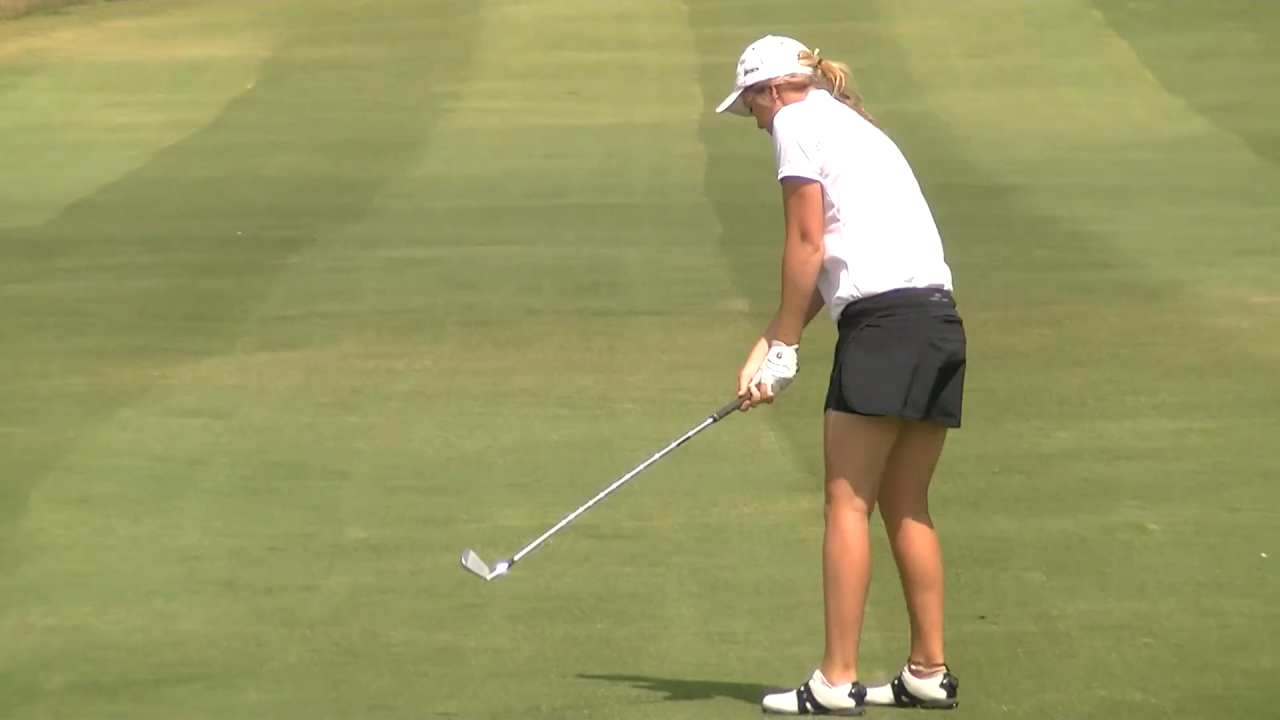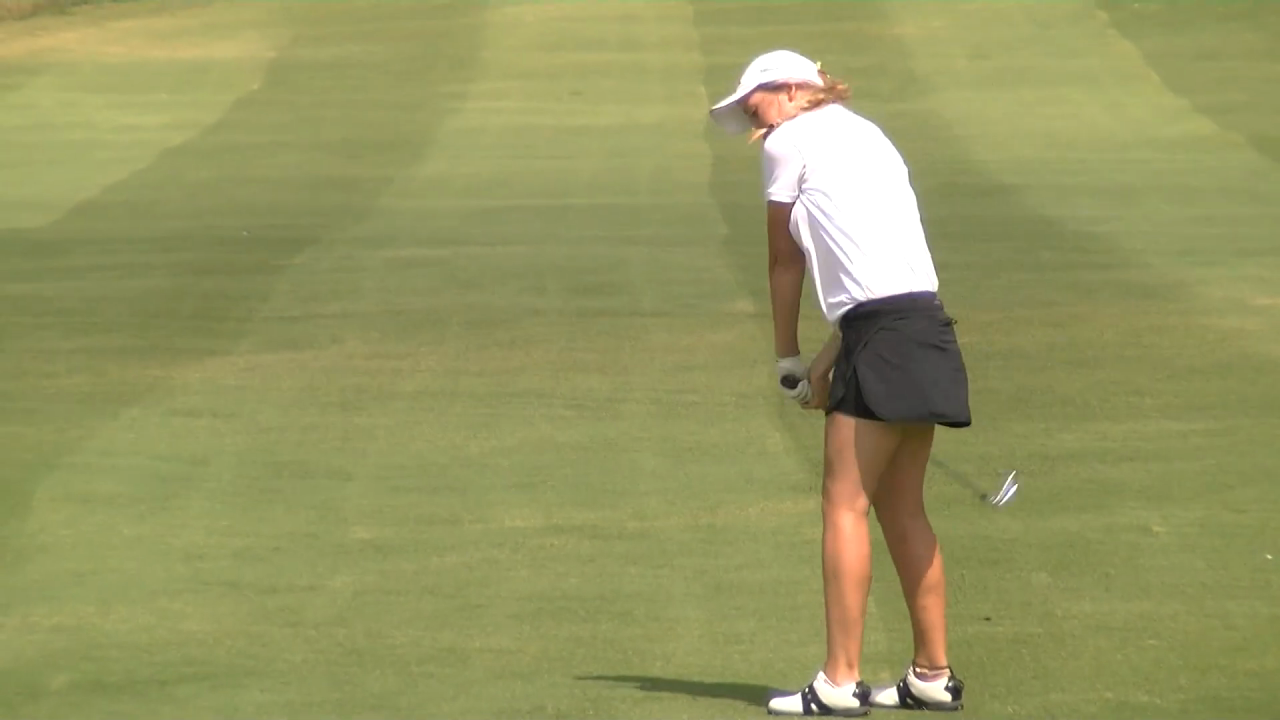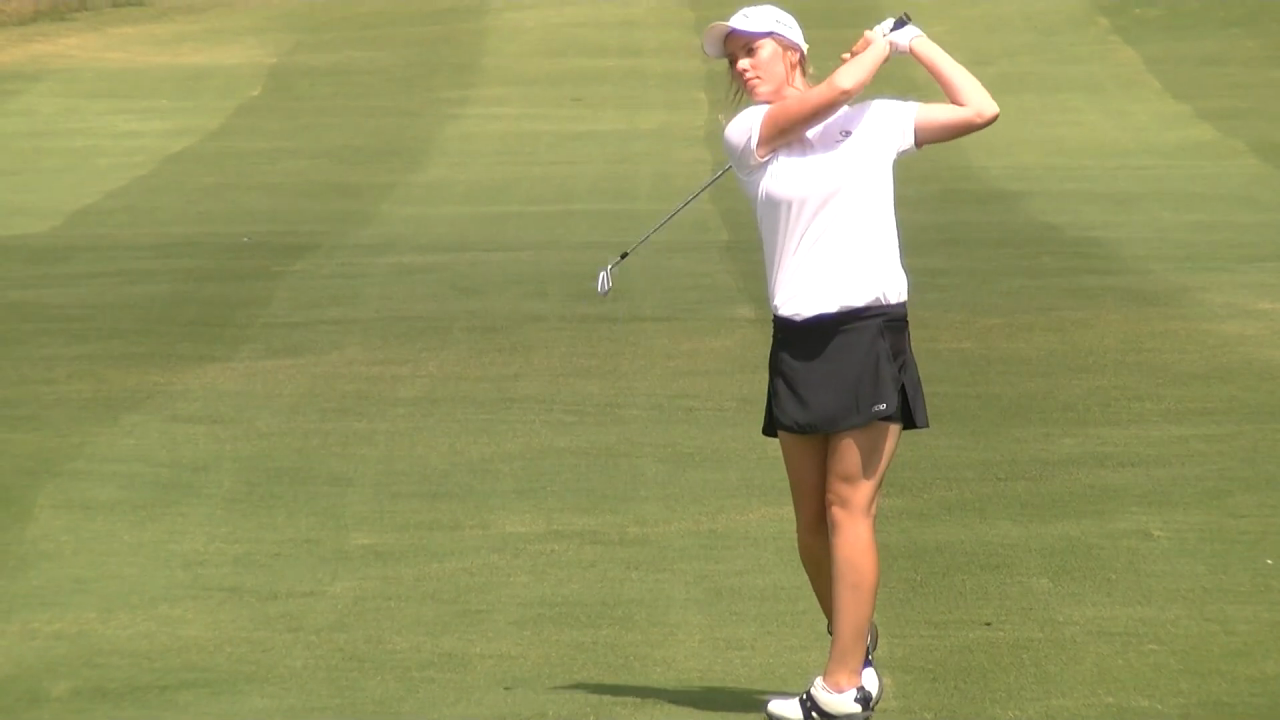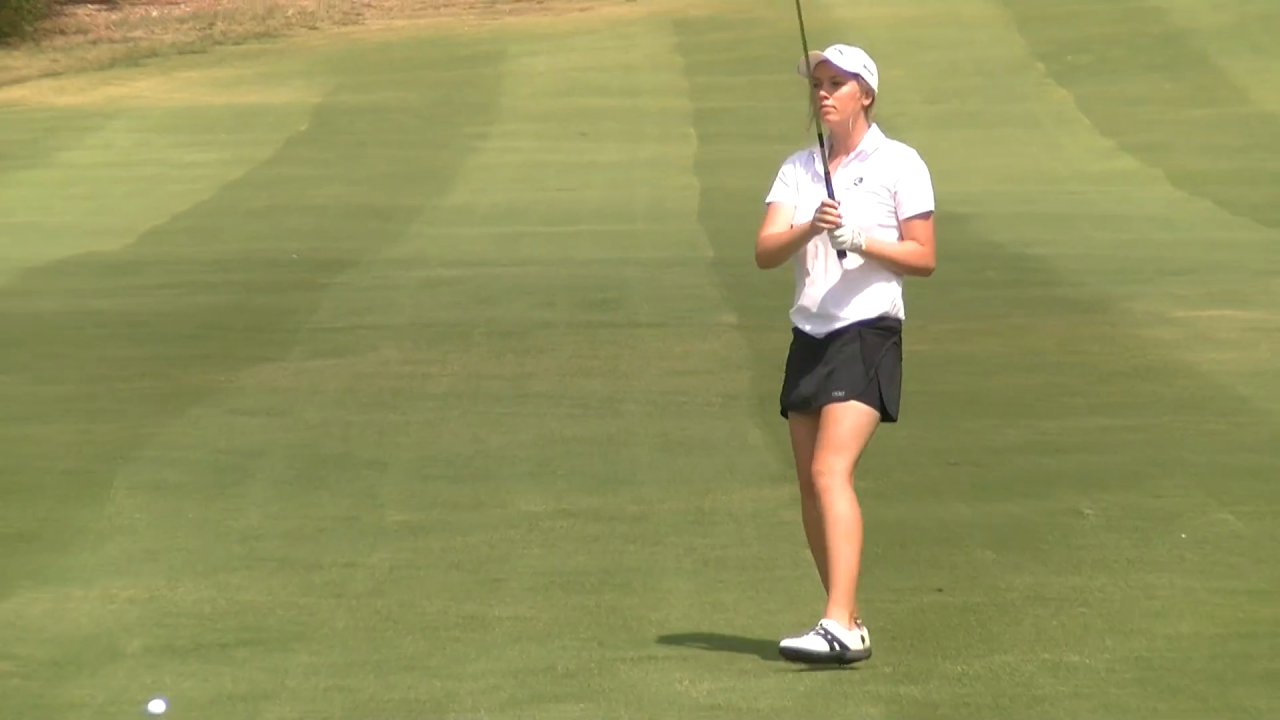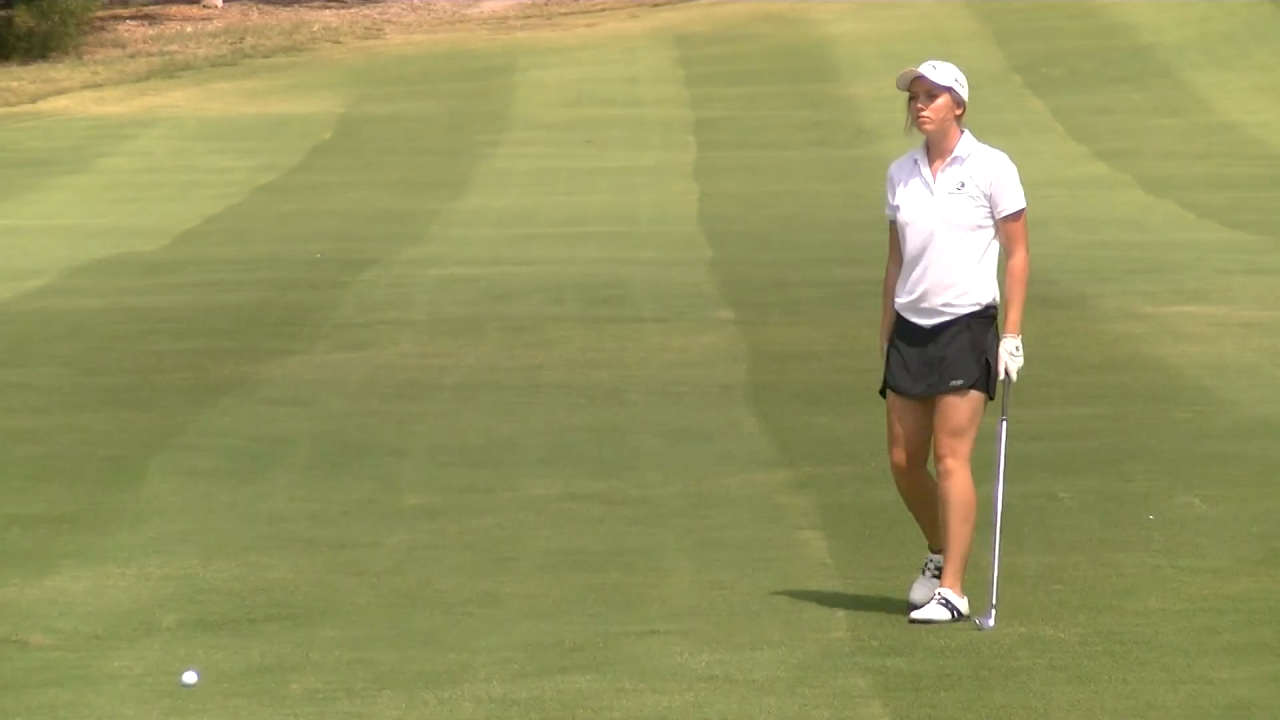
dt=1s
person 1, frame 1
left shoulder: (794, 129)
right shoulder: (861, 126)
left elbow: (805, 251)
left wrist: (782, 338)
right wrist: (770, 344)
left hip: (884, 323)
right hip: (939, 322)
left knee: (847, 501)
right knee: (905, 504)
person 1, frame 2
left shoulder: (788, 146)
right shoulder: (869, 147)
left elbow: (786, 272)
left wrist: (788, 353)
right wrist: (829, 358)
left hip: (891, 333)
right hip: (917, 333)
left knee: (844, 506)
right knee: (899, 508)
person 1, frame 3
left shoulder: (876, 122)
right shoulder: (745, 134)
left elbow: (980, 112)
right elbow: (834, 91)
left hip: (869, 333)
right hip: (797, 342)
left knee: (848, 509)
right knee: (810, 517)
right ankle: (853, 640)
person 1, frame 4
left shoulder: (900, 163)
right shoulder: (796, 168)
left elbow: (924, 256)
right elbow: (766, 249)
left wrist: (859, 243)
right wrist: (807, 229)
left hip: (867, 339)
right hip: (808, 341)
left knee: (830, 476)
right knee: (811, 488)
left ankle: (839, 620)
right ankle: (842, 625)
person 1, frame 5
left shoulder: (992, 167)
right shoulder: (900, 172)
left elbow: (1017, 255)
left wrist: (1012, 333)
right wrist: (885, 331)
left hip: (968, 329)
right hip: (912, 332)
left knee: (951, 459)
right knee: (904, 463)
left ankle: (951, 590)
right ankle: (939, 556)
